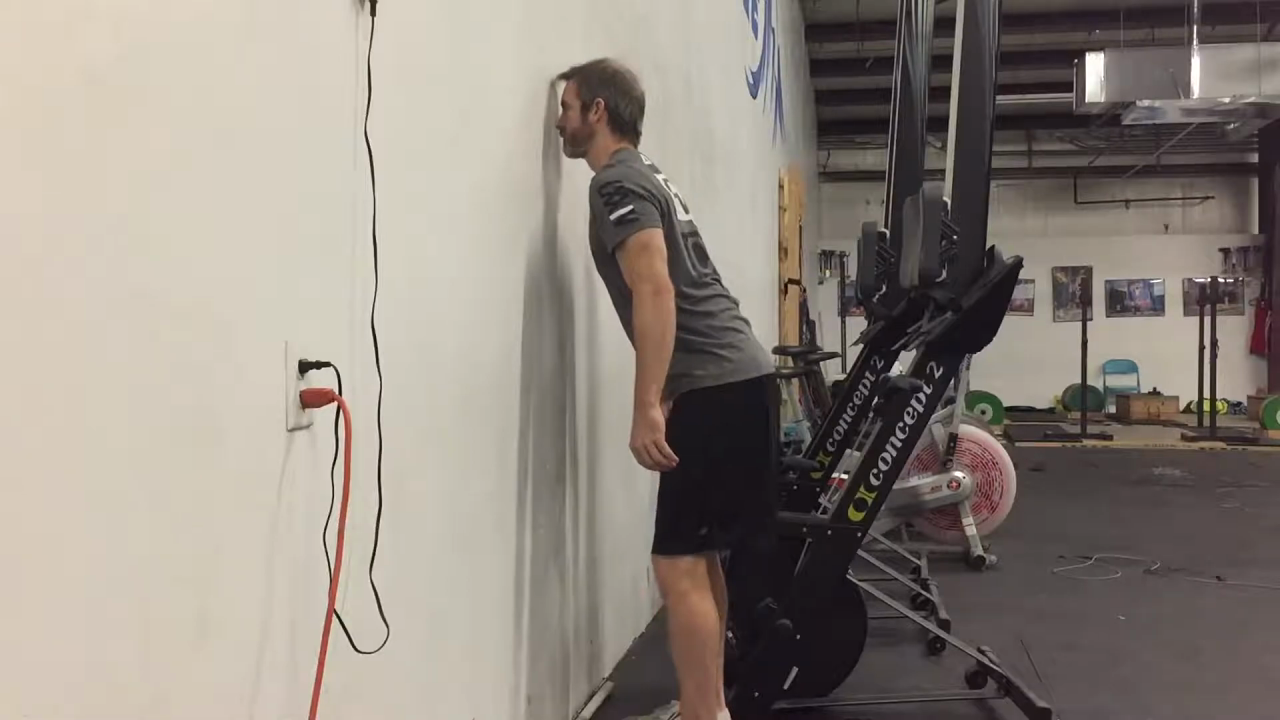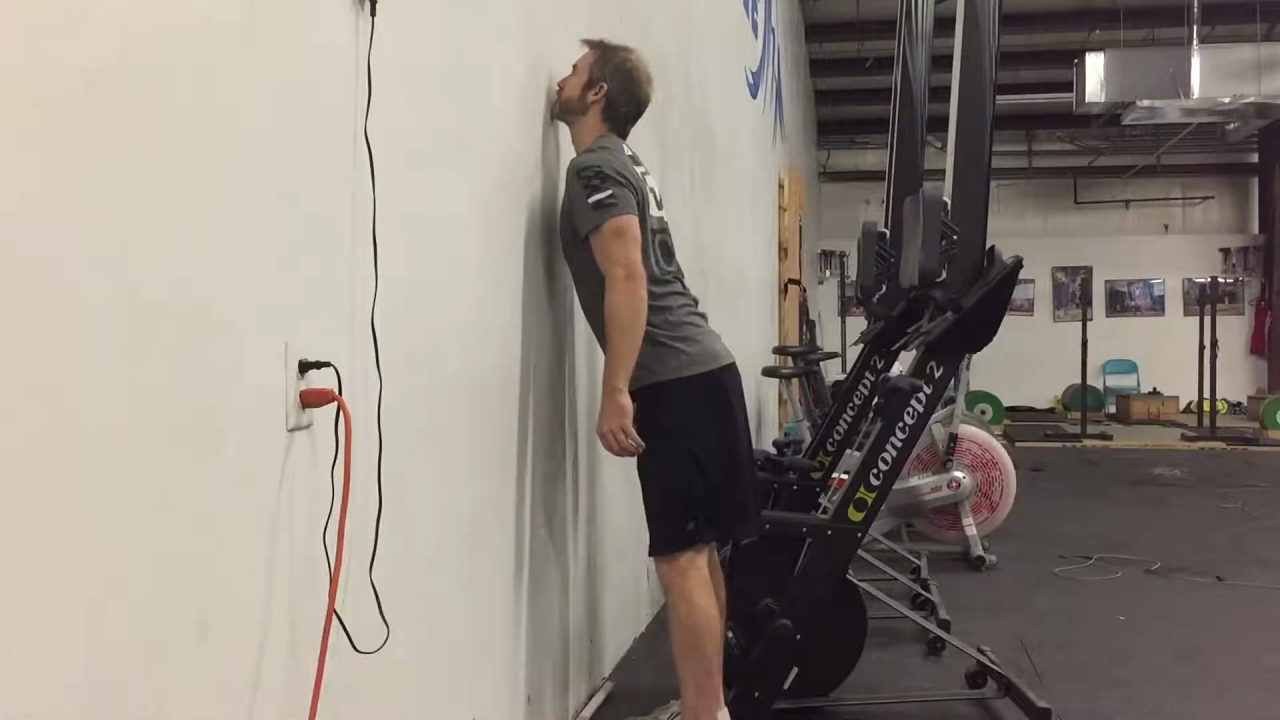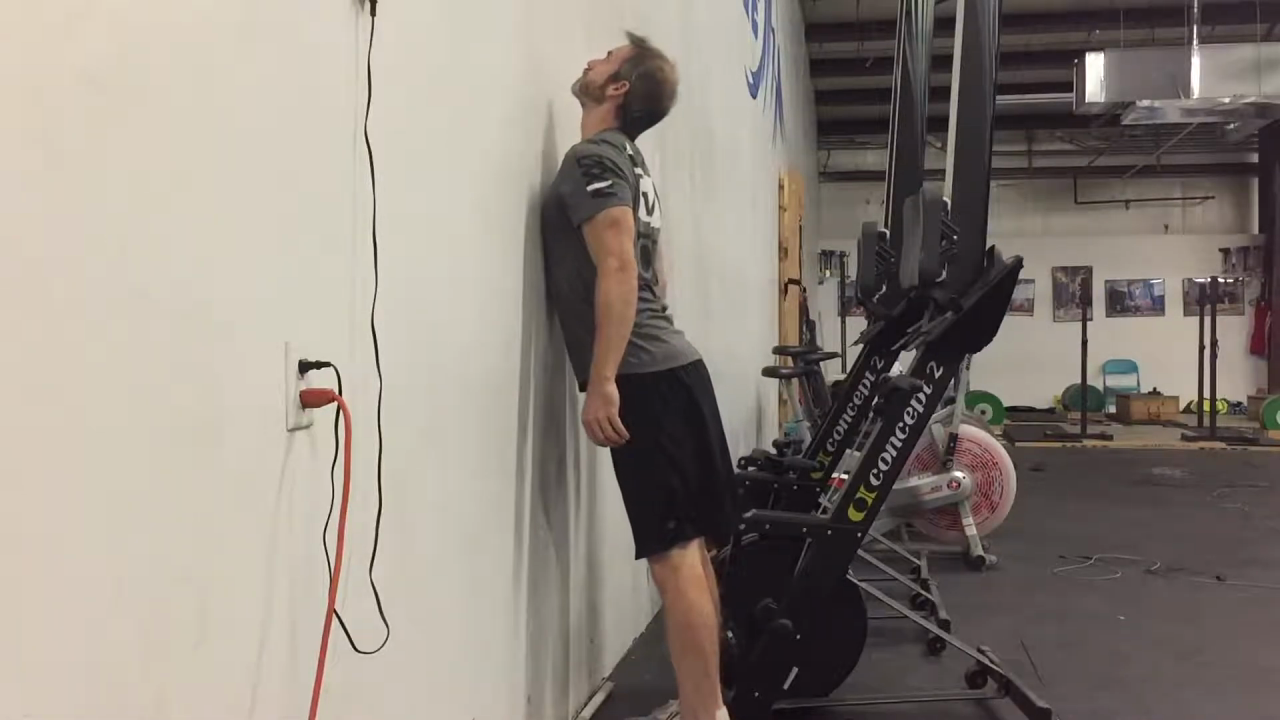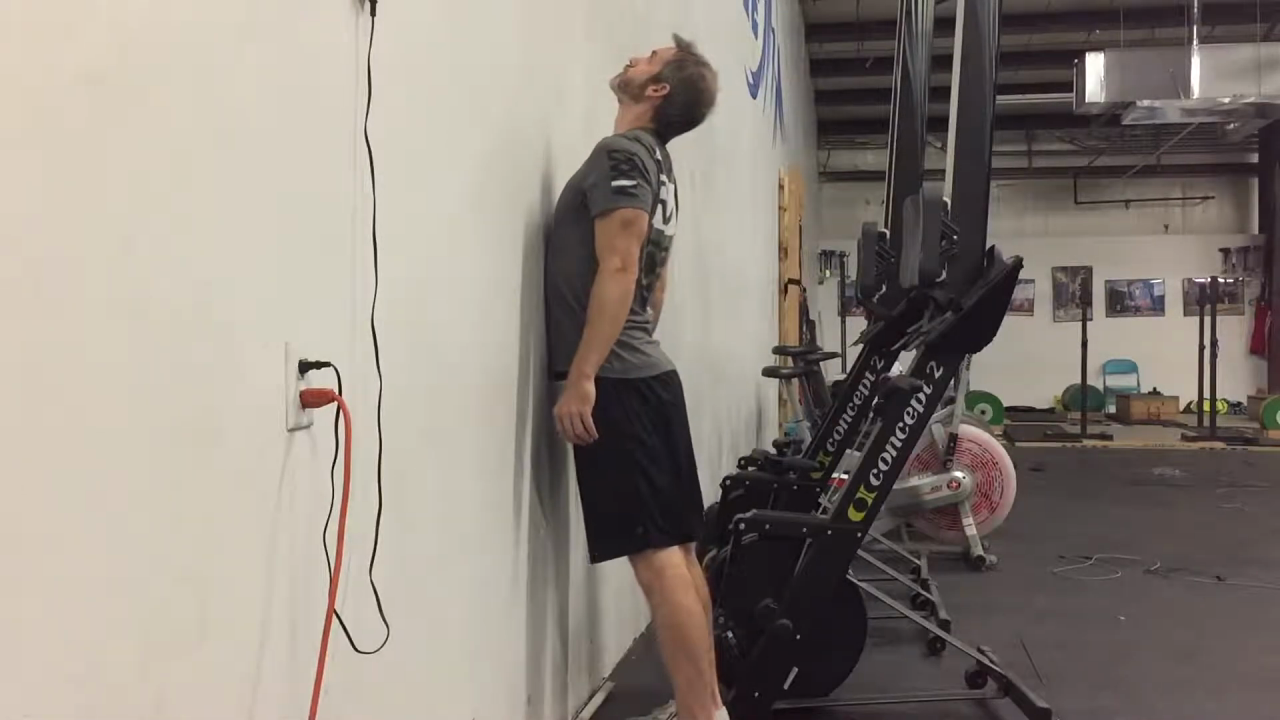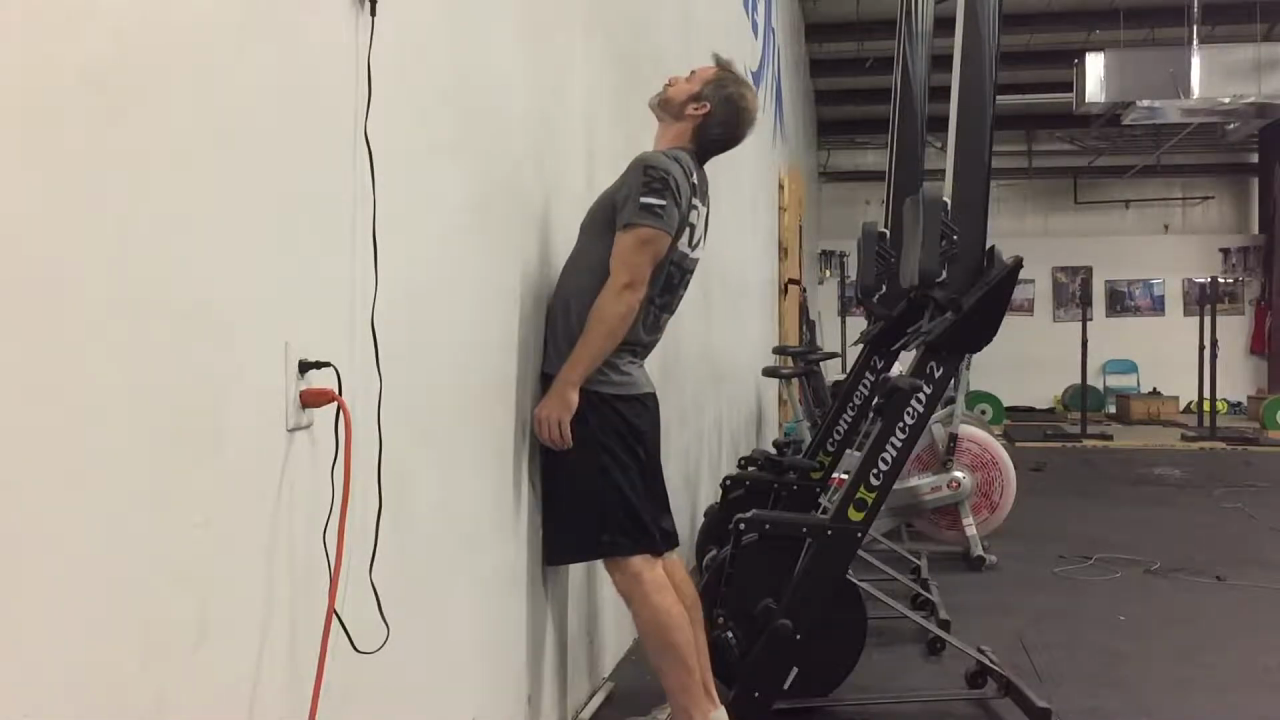
dt=1s
person 1, frame 1
left shoulder: (617, 184)
right shoulder: (642, 175)
left elbow: (656, 292)
left wrist: (646, 409)
right wrist: (664, 398)
left hip: (716, 388)
right hip: (736, 376)
left knee: (679, 565)
right knee: (699, 556)
person 1, frame 2
left shoulder: (594, 168)
right shoulder: (623, 165)
left elbow: (627, 280)
left wrist: (614, 394)
right wrist: (628, 387)
left hip: (675, 380)
right hip: (701, 369)
left knee: (680, 558)
right knee: (698, 550)
person 1, frame 3
left shoulder: (593, 158)
right shoulder: (626, 161)
left elbow: (618, 269)
left wrist: (603, 381)
left hip: (645, 378)
right hip: (671, 367)
left knee: (673, 553)
right knee: (689, 546)
person 1, frame 4
left shoulder: (621, 154)
right shoulder: (653, 163)
left elbow: (617, 270)
left wrist: (581, 378)
left hip: (615, 383)
right hip: (644, 375)
left knee: (656, 554)
right knee: (673, 548)
person 1, frame 5
left shoulder: (658, 171)
right shoulder: (690, 183)
left elbow: (625, 287)
left wrist: (565, 384)
left hip: (595, 393)
right hip: (624, 389)
left knee: (632, 560)
right knee: (656, 553)
